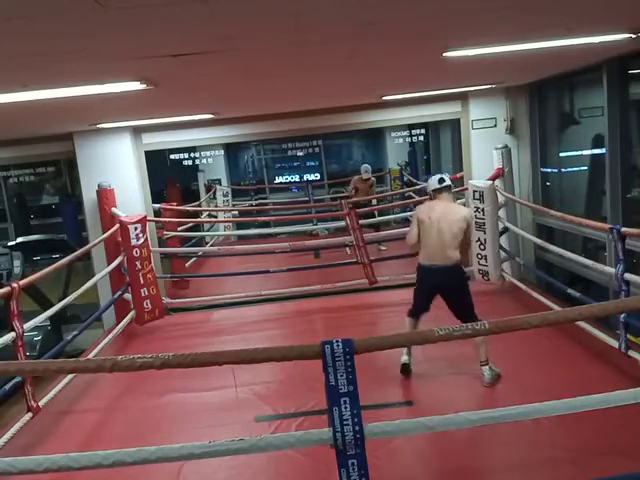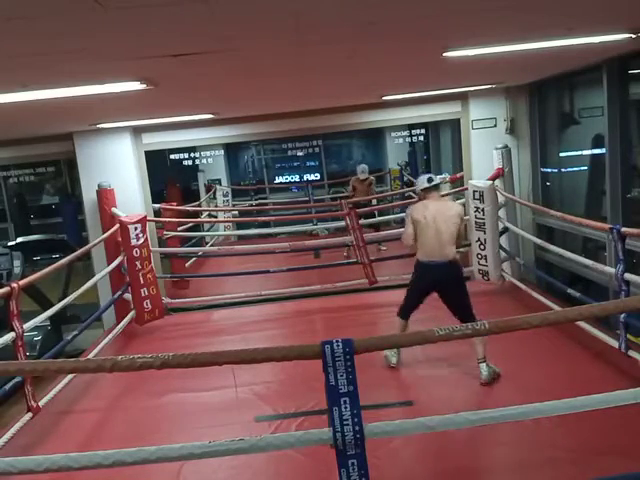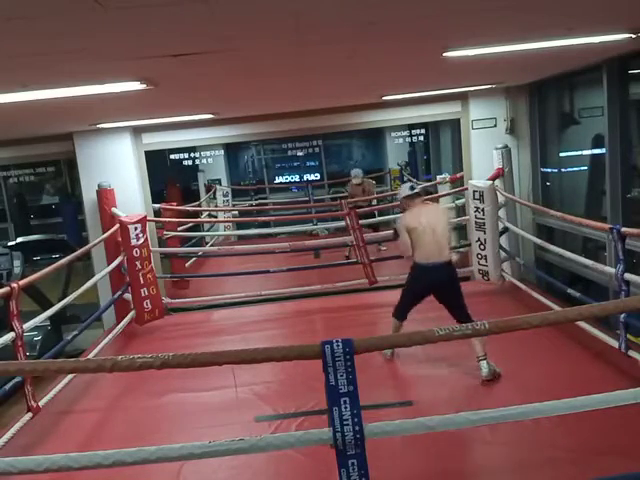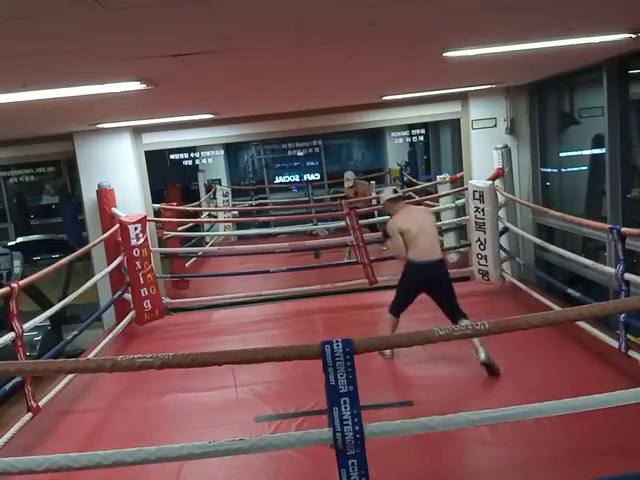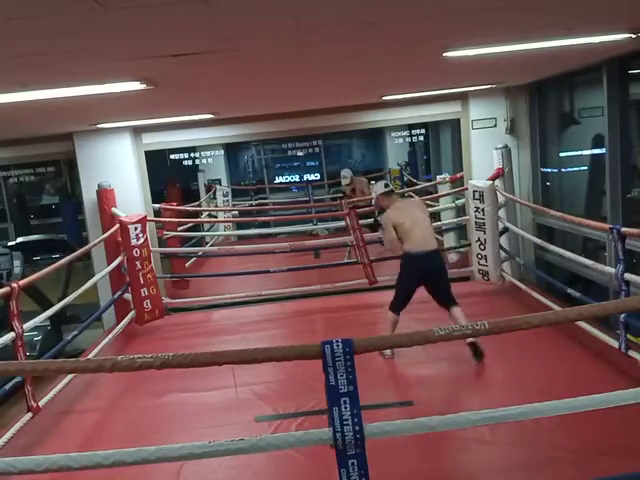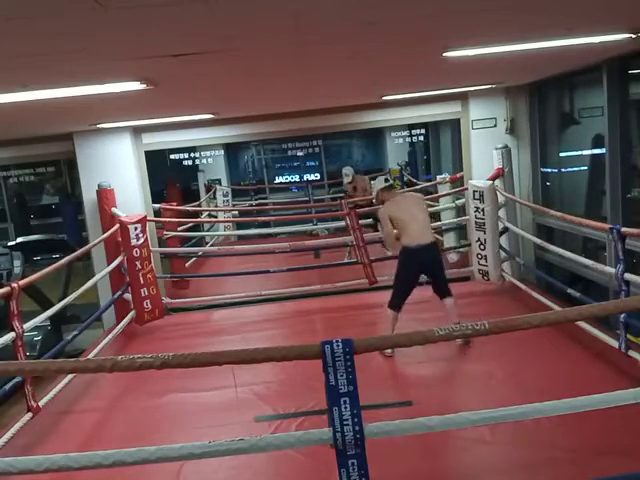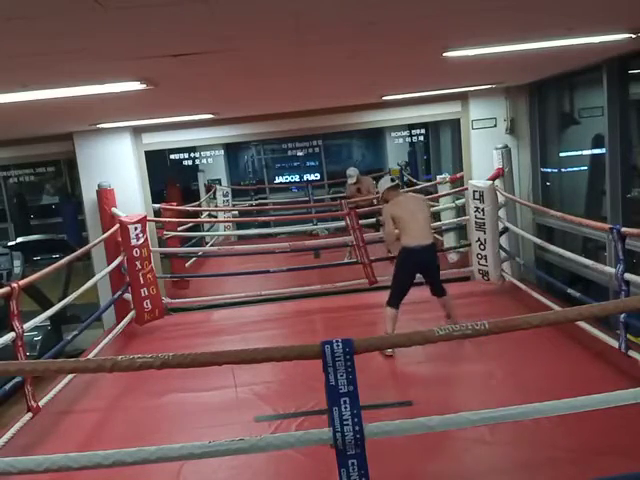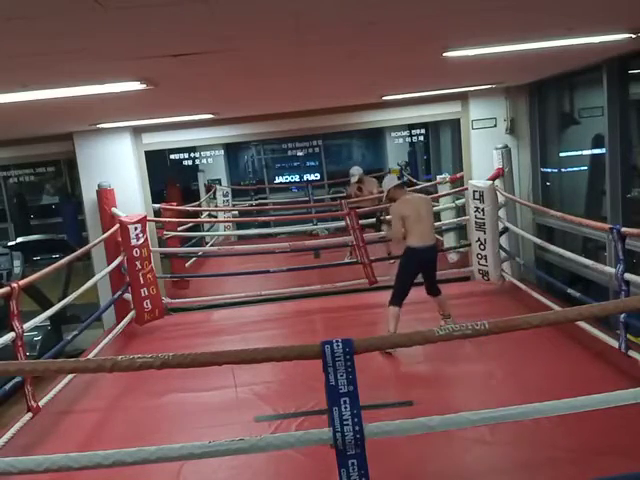
dt=0.1s
person 1, frame 1
left shoulder: (420, 211)
right shoulder: (464, 213)
left elbow: (411, 242)
right elbow: (465, 246)
left hip: (426, 272)
right hip: (452, 272)
left knee: (415, 311)
right knee: (471, 321)
left ankle: (406, 354)
right ankle: (486, 370)
person 1, frame 2
left shoulder: (414, 210)
right shoulder: (457, 209)
left elbow: (409, 243)
right elbow: (459, 239)
left hip: (424, 269)
right hip: (450, 268)
left knee: (406, 310)
right knee: (468, 318)
left ankle: (394, 352)
right ankle: (484, 368)
person 1, frame 3
left shoulder: (405, 219)
right shoulder: (441, 211)
left elbow: (407, 252)
left hip: (421, 271)
right hip: (445, 270)
left knee: (401, 311)
right knee: (464, 318)
left ankle: (390, 348)
right ankle: (484, 365)
person 1, frame 4
left shoulder: (393, 222)
right shoulder: (426, 211)
left elbow: (402, 253)
left wrist: (391, 238)
left hip: (416, 269)
right hip: (439, 267)
left knee: (396, 308)
right knee: (456, 313)
right ankle: (482, 354)
person 1, frame 5
left shoulder: (387, 216)
right shoulder: (419, 203)
left elbow: (393, 247)
left wrist: (385, 233)
left hip: (412, 261)
right hip: (434, 257)
left knee: (397, 305)
right knee: (449, 301)
right ankle: (469, 337)
person 1, frame 6
left shoulder: (385, 209)
right shoulder: (418, 198)
left elbow: (389, 241)
left hip: (411, 254)
right hip: (431, 249)
left knee: (396, 300)
right knee: (443, 291)
person 1, frame 7
left shoulder: (388, 208)
right shoulder: (421, 199)
left elbow: (390, 240)
left hip: (409, 254)
right hip: (429, 250)
left knee: (394, 299)
right knee: (438, 288)
right ankle: (452, 323)
person 1, frame 8
left shoulder: (397, 207)
right shoulder: (426, 199)
left elbow: (399, 238)
left wrist: (389, 230)
left hip: (413, 254)
right hip: (431, 251)
left knee: (397, 298)
right knee: (432, 287)
right ankle: (448, 321)
